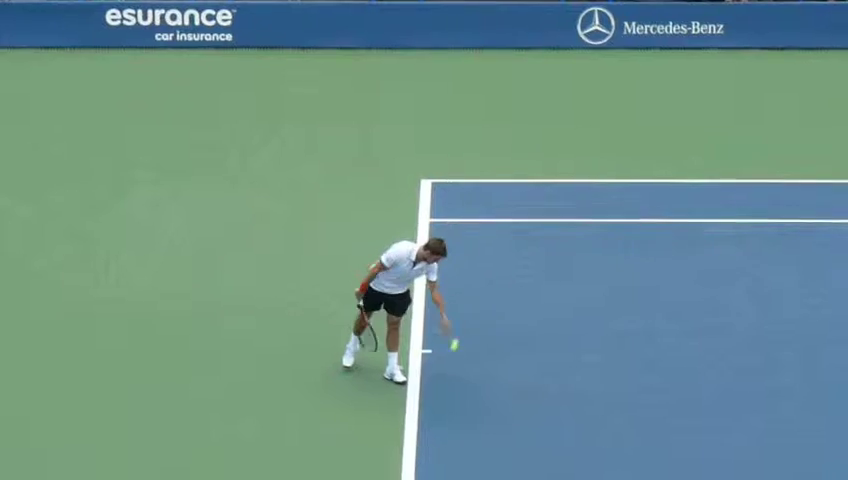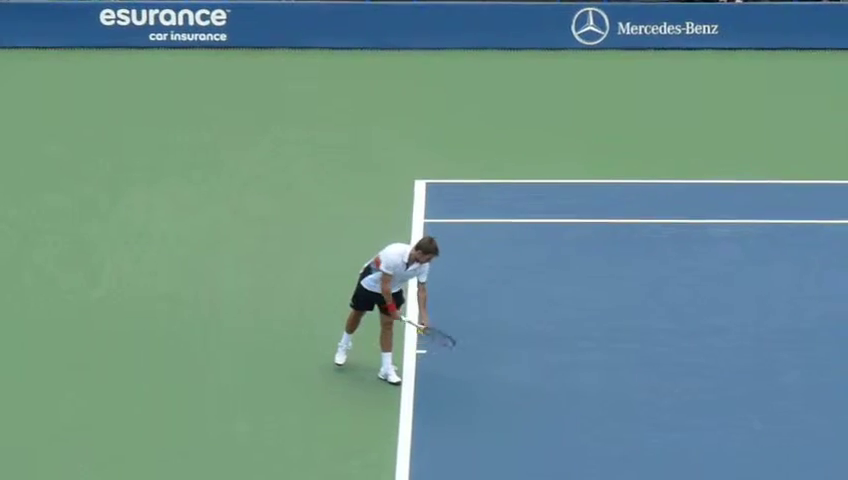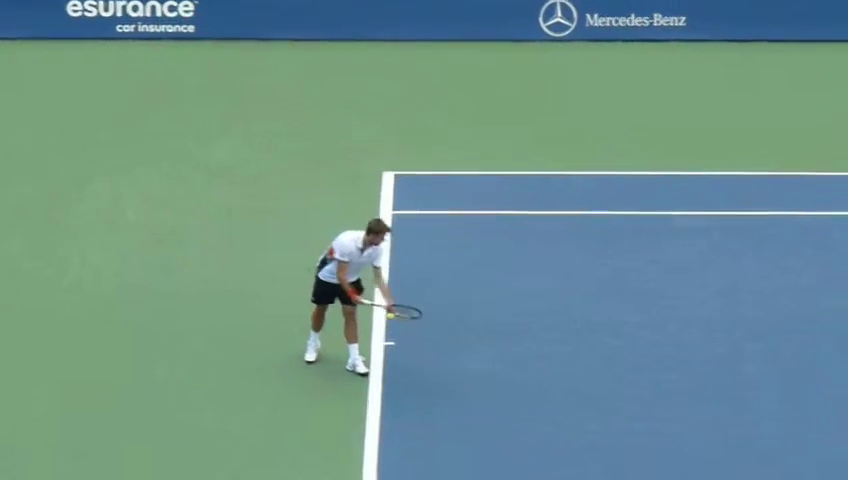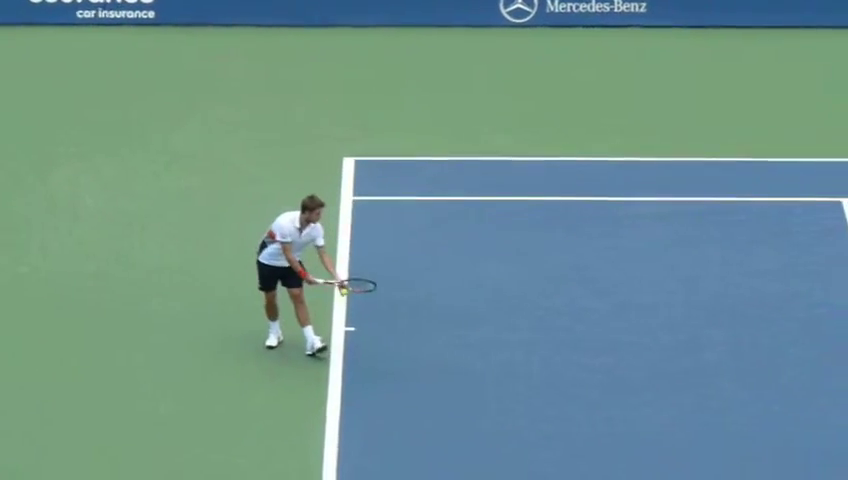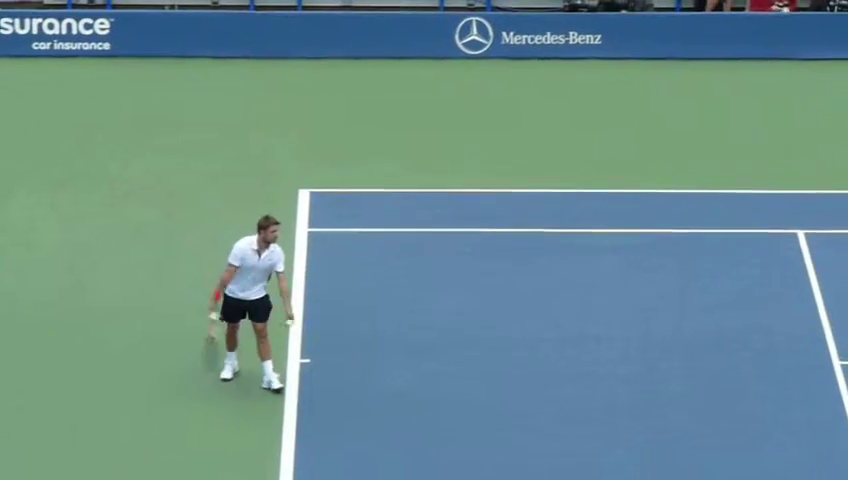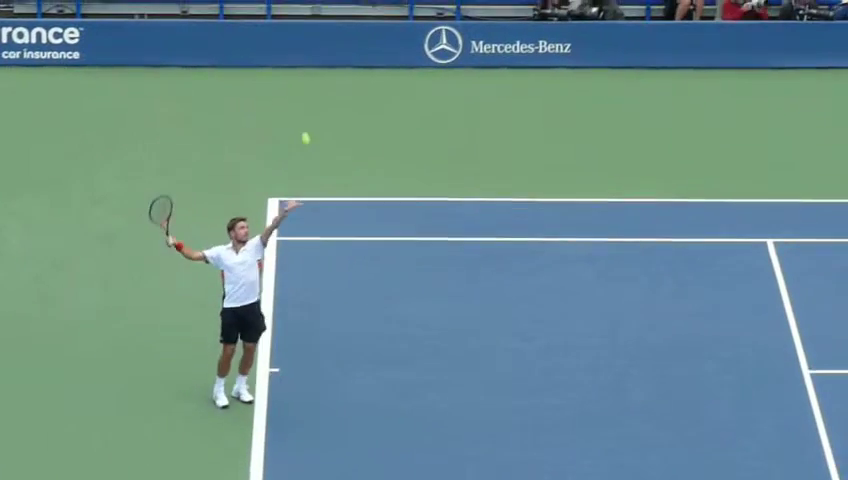
dt=0.5s
person 1, frame 1
left shoulder: (431, 265)
right shoulder: (400, 251)
left elbow: (434, 289)
right elbow: (376, 269)
left wrist: (443, 316)
right wrist: (362, 288)
left hip: (399, 293)
right hip: (376, 285)
left knee: (394, 324)
right knee: (364, 316)
left ankle: (392, 368)
right ankle: (352, 348)
person 1, frame 2
left shoulder: (423, 265)
right shoulder: (393, 254)
left elbow: (422, 290)
right elbow: (385, 285)
left wrist: (423, 316)
right wrist: (393, 308)
left hip: (393, 291)
right hip: (369, 284)
left knee: (387, 324)
right knee: (356, 314)
left ankle: (386, 369)
right ankle: (344, 346)
person 1, frame 3
left shoulder: (377, 249)
right shoulder: (346, 241)
left elbow: (378, 276)
right elbow: (340, 274)
left wrist: (388, 299)
right wrist: (353, 295)
left hip: (351, 280)
right hip: (327, 277)
left knee: (350, 315)
right knee: (320, 310)
left ankle: (354, 360)
right ankle: (313, 344)
person 1, frame 4
left shoulder: (316, 228)
right shoulder: (284, 223)
left elbow: (323, 254)
right elbow: (288, 254)
left wrist: (336, 277)
right wrist: (305, 275)
left hip: (291, 263)
right hip: (268, 262)
left knee: (298, 298)
right knee: (270, 298)
left ankle: (311, 341)
right ankle: (275, 333)
person 1, frame 5
left shoulder: (277, 252)
right shoulder: (242, 246)
left elbow: (282, 280)
right elbow: (228, 274)
left wrist: (288, 307)
right wrist: (215, 298)
left hip: (259, 297)
right hip: (234, 296)
left knee: (262, 333)
right knee: (232, 330)
left ankle: (270, 377)
right ankle: (231, 364)
person 1, frame 6
left shoulder: (255, 245)
right shoulder: (220, 252)
left elbow: (270, 229)
right elbow: (194, 255)
left wrist: (284, 213)
right wrist: (177, 245)
left hip: (252, 307)
right hip: (231, 308)
left knee: (250, 349)
right knee: (228, 351)
left ankle: (240, 387)
right ankle: (219, 390)
